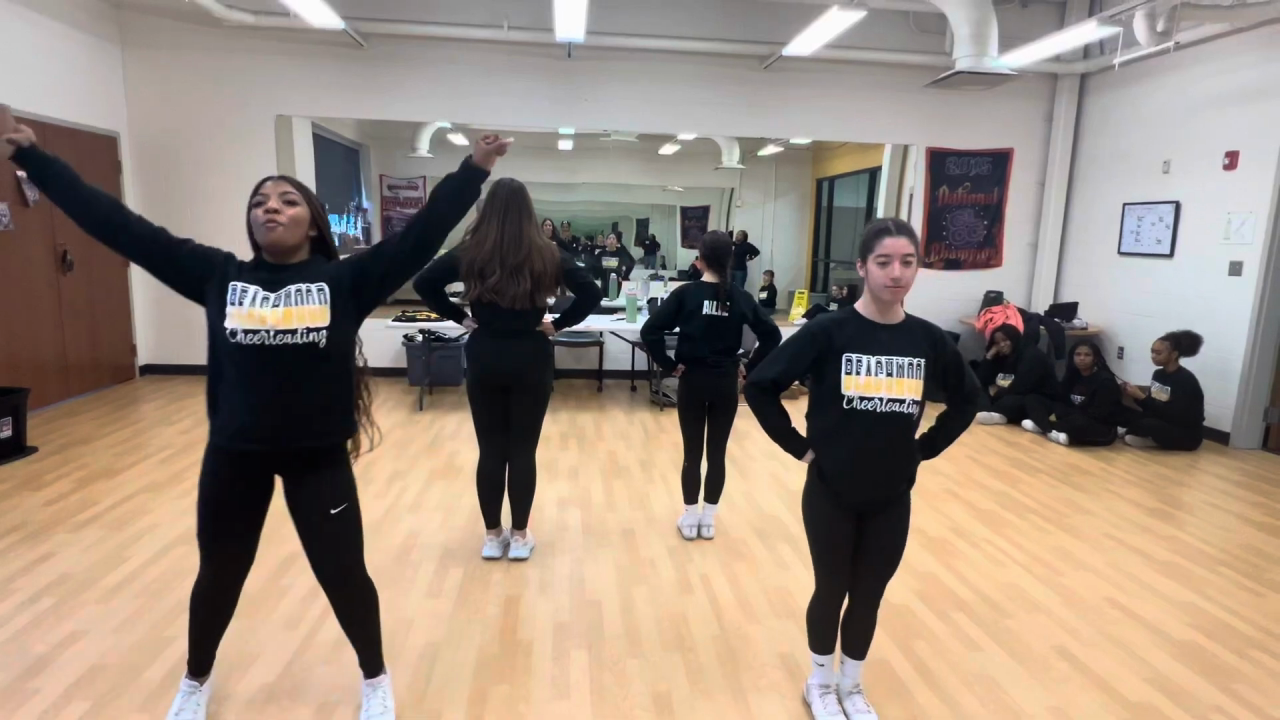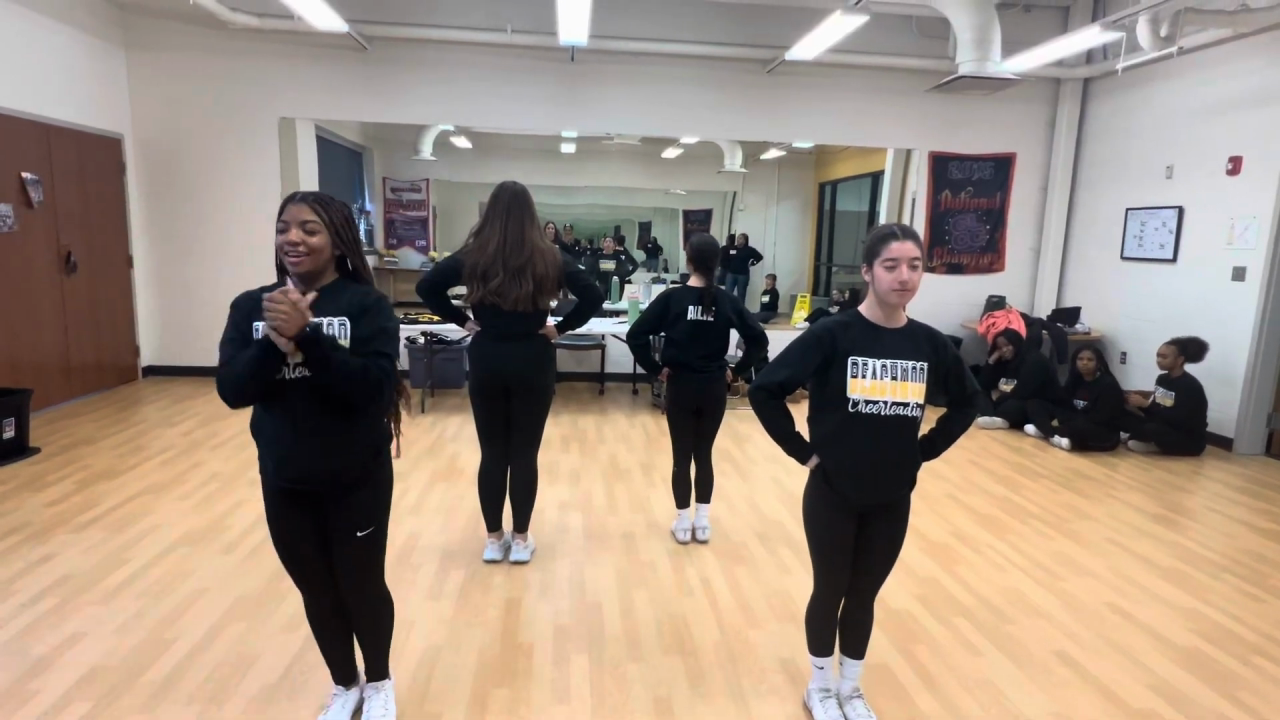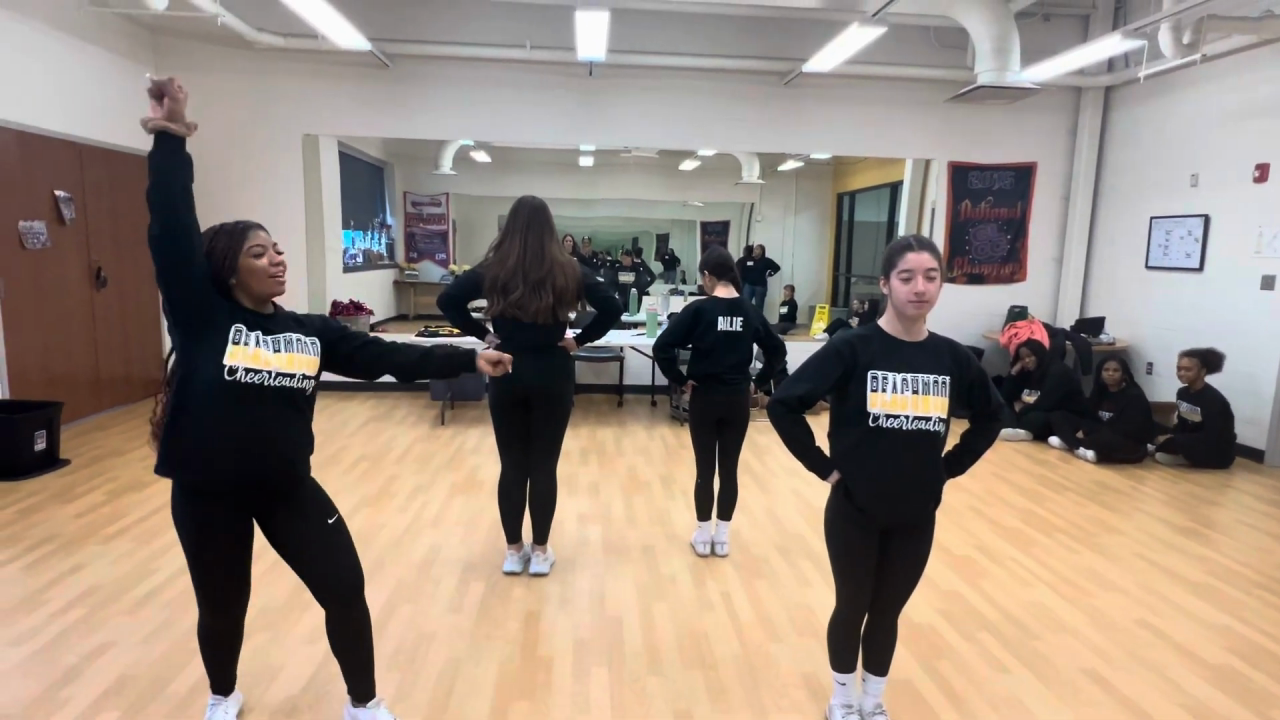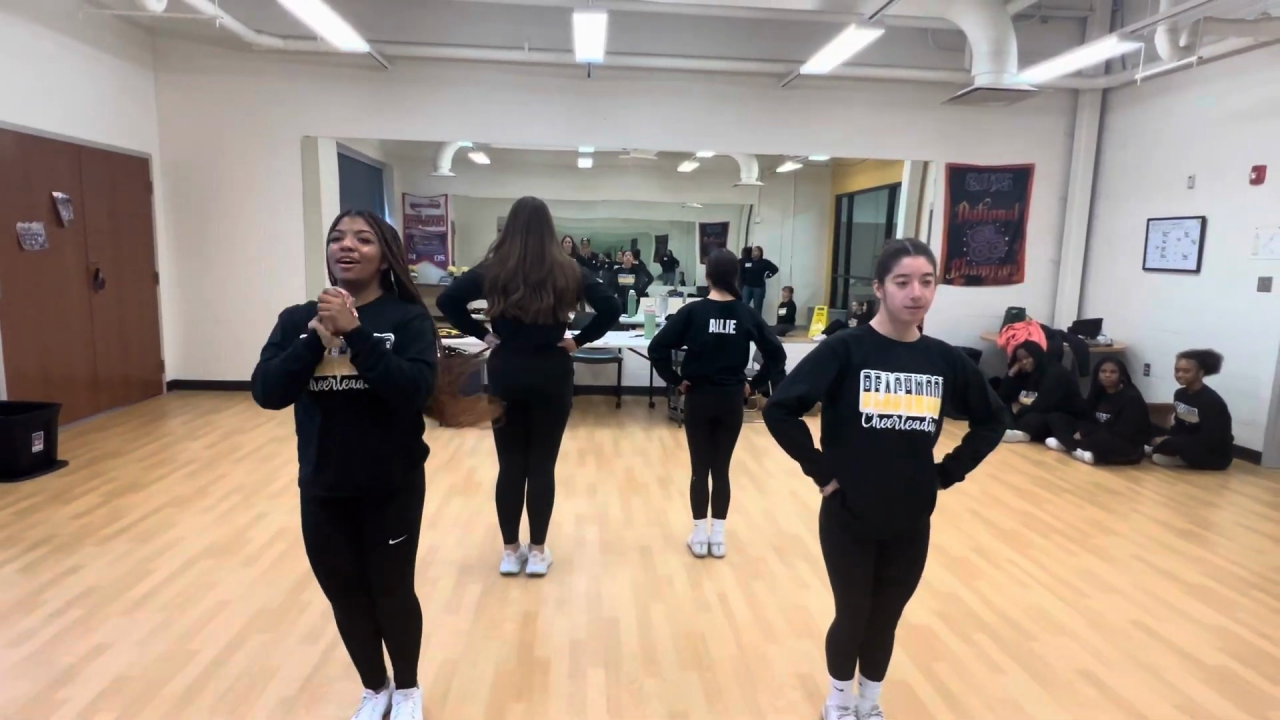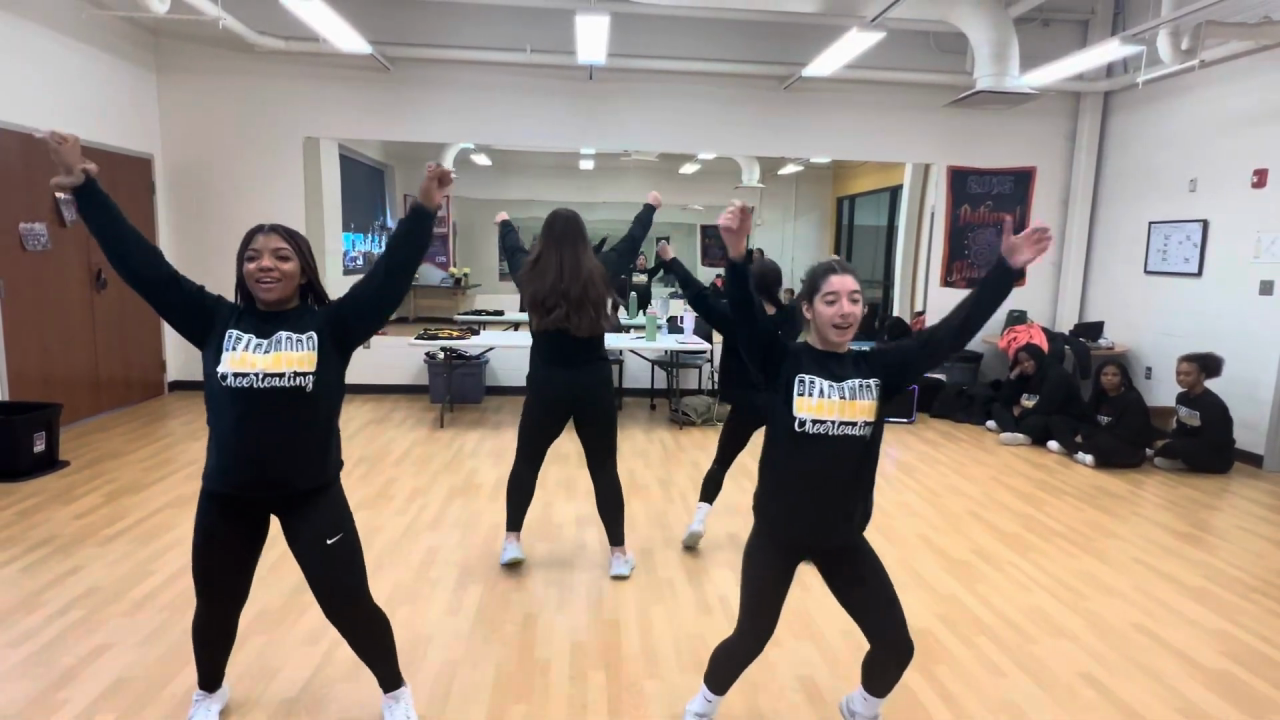
dt=1s
person 1, frame 1
left shoulder: (345, 281)
right shoulder: (217, 275)
left elbow: (420, 236)
right elbow: (122, 227)
left wrist: (473, 172)
left hip: (317, 455)
right hip: (233, 454)
left knee: (344, 574)
right knee: (219, 575)
person 1, frame 2
left shoulder: (367, 304)
right shoulder: (251, 307)
left elbow: (372, 386)
right elbow: (233, 390)
left wrist: (308, 335)
right wrist: (275, 343)
left hip: (357, 477)
right hip: (284, 479)
left knee: (361, 585)
right knee: (316, 590)
person 1, frame 3
left shoulder: (313, 331)
right shoulder: (203, 318)
left elbow: (390, 358)
right elbow: (172, 233)
left wrist: (470, 358)
right wrist: (170, 142)
left hip: (289, 489)
right hip: (208, 492)
left knee: (345, 593)
right knee: (221, 607)
person 1, frame 4
left shoulder: (408, 319)
right shoulder: (298, 320)
left elbow: (415, 389)
right elbow: (266, 390)
left wrist: (355, 335)
right wrist: (319, 340)
left hip: (393, 487)
right hip: (323, 489)
left knee: (393, 594)
right knee: (346, 598)
person 1, frame 5
left shoulder: (330, 325)
right shoulder: (217, 321)
left elbow: (390, 280)
right elbow: (142, 267)
left wrist: (422, 213)
right wrist: (86, 191)
left hip: (312, 493)
right hip: (230, 495)
left knee: (350, 604)
right knee: (217, 604)
person 2, frame 1
left shoulder: (929, 339)
right shoulder: (827, 331)
left elbow: (967, 398)
right elbow: (759, 386)
left wrist: (925, 449)
right wrist: (799, 446)
left hip: (892, 497)
right hip: (831, 493)
left knee: (868, 595)
right knee: (831, 591)
person 2, frame 2
left shoulder: (930, 343)
right shoulder: (832, 334)
left elbow: (967, 402)
right elbow: (764, 390)
left wrist: (924, 450)
right wrist: (803, 450)
left hip: (893, 499)
right hip: (832, 494)
left knee: (864, 594)
right knee: (830, 591)
person 2, frame 3
left shoulder: (953, 356)
right shoulder: (851, 348)
left elbow: (990, 417)
right elbow: (783, 404)
left wrist: (949, 468)
right wrist: (824, 466)
left hip: (916, 516)
right hip: (854, 510)
left knee: (887, 611)
right knee: (852, 607)
person 2, frame 4
left shoulder: (946, 360)
right shoulder: (844, 349)
left elbow: (992, 418)
right elbow: (778, 410)
left wrist: (950, 471)
right wrist: (821, 471)
left hip: (911, 520)
right hip: (849, 517)
left knee: (884, 619)
right knee: (853, 617)
person 2, frame 5
left shoulder: (881, 367)
right shoulder: (780, 365)
left elbow: (956, 332)
right elbow: (746, 323)
left wrist: (1006, 270)
right wrist: (737, 256)
left hip: (844, 534)
right hip: (779, 531)
left knee: (896, 644)
right knee: (751, 637)
person 3, frame 1
left shoulder: (470, 253)
right shoulder: (546, 256)
left elbow: (424, 283)
right elbow: (591, 293)
left wrist: (461, 317)
right wrist: (559, 323)
left hip: (484, 359)
right hip: (530, 360)
left knee: (490, 450)
right knee: (523, 451)
left ankle: (493, 535)
right ankle: (519, 536)
person 3, frame 2
left shoulder: (472, 256)
right shoulder: (548, 259)
left elbow: (427, 287)
right elbow: (593, 296)
left wrist: (463, 320)
right wrist: (561, 327)
left hip: (486, 361)
right hip: (532, 363)
left knee: (492, 452)
right knee: (524, 453)
left ankle: (494, 538)
right ankle: (520, 539)
person 3, frame 3
left shoulder: (492, 270)
right shoulder: (567, 271)
left elbow: (447, 301)
right elbow: (612, 308)
left wrist: (482, 334)
right wrist: (579, 339)
left hip: (506, 374)
right hip: (552, 375)
left knee: (512, 465)
right knee: (544, 466)
left ankle: (513, 550)
right ankle: (540, 551)
person 3, frame 4
left shoulder: (493, 270)
right shoulder: (566, 271)
left elbow: (447, 301)
right elbow: (610, 307)
left wrist: (482, 333)
right wrist: (579, 339)
left hip: (506, 375)
right hip: (551, 376)
left knee: (510, 464)
right knee: (542, 465)
left ankle: (510, 551)
right ankle: (537, 551)
person 3, frame 5
left shoulder: (530, 275)
right shoulder: (598, 274)
left elbow: (510, 252)
right elbow: (630, 247)
left wrist: (504, 225)
right wrist: (650, 208)
left hip: (547, 384)
right hip: (593, 384)
left knee: (526, 461)
right knee: (604, 469)
left ankle: (512, 540)
right ankle: (619, 554)
person 4, frame 1
left shoulder: (686, 294)
right shoulder: (741, 298)
left elbow: (650, 331)
right elbow: (772, 335)
left wrist: (669, 365)
right wrist: (750, 367)
left hip: (692, 380)
right hip: (726, 382)
left knee: (692, 452)
right knee: (717, 452)
left ankle: (690, 518)
right ankle: (708, 519)
person 4, frame 2
left shoulder: (672, 298)
right shoulder: (727, 301)
left elbow: (636, 335)
right elbow: (759, 340)
left wrist: (655, 368)
right wrist: (736, 371)
left hip: (680, 385)
right hip: (714, 387)
left knee: (682, 456)
right knee: (704, 454)
left ankle: (683, 523)
right ankle: (703, 521)
person 4, frame 3
left shoulder: (698, 310)
right shoulder: (750, 311)
left elbow: (662, 347)
right elbow: (777, 350)
left wrist: (681, 380)
right wrist: (758, 381)
left hip: (704, 398)
right hip: (738, 399)
left knee: (705, 469)
right knee: (729, 469)
left ankle: (703, 535)
right ankle: (722, 536)
person 4, frame 4
left shoulder: (692, 312)
right shoulder: (747, 314)
left elbow: (657, 348)
right elbow: (776, 355)
left wrist: (676, 380)
right wrist: (754, 383)
left hip: (698, 399)
right hip: (732, 400)
left knee: (700, 469)
right knee: (721, 468)
left ankle: (700, 536)
right ankle: (718, 536)
person 4, frame 5
right shoulder: (788, 320)
left elbow: (698, 294)
left wrist: (670, 261)
left hip: (745, 407)
left knee: (720, 464)
left ankle: (699, 520)
